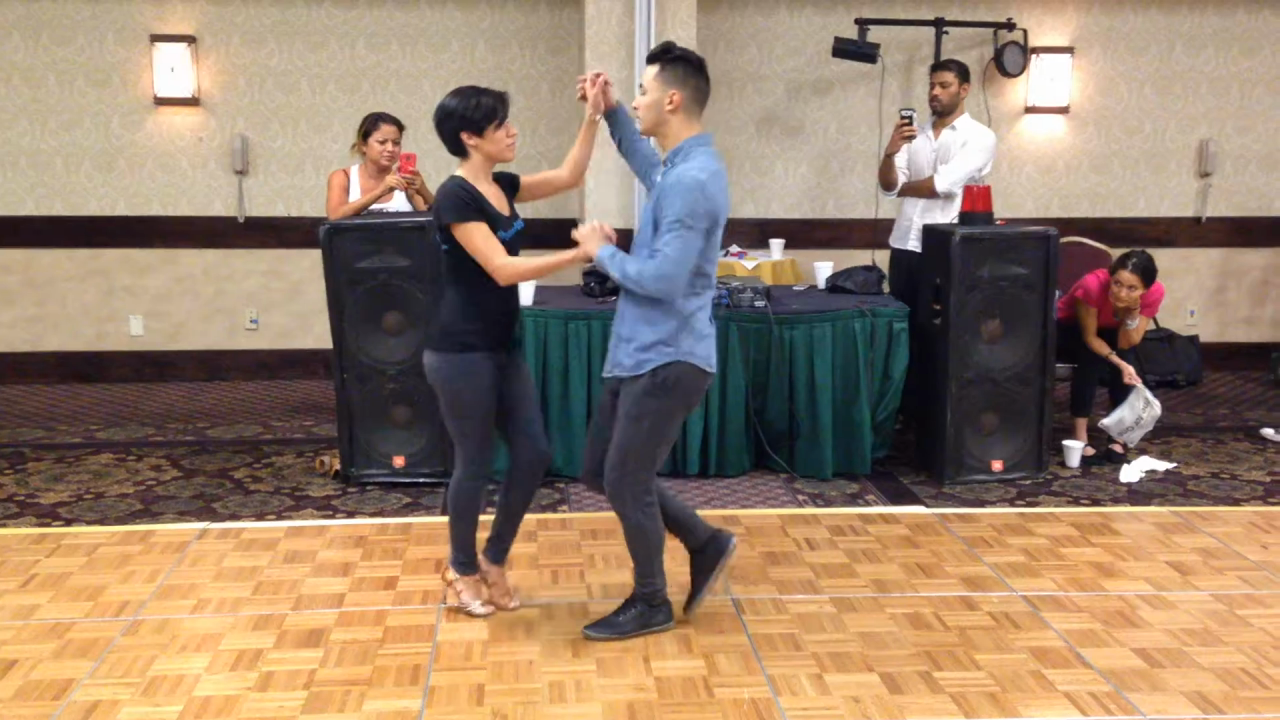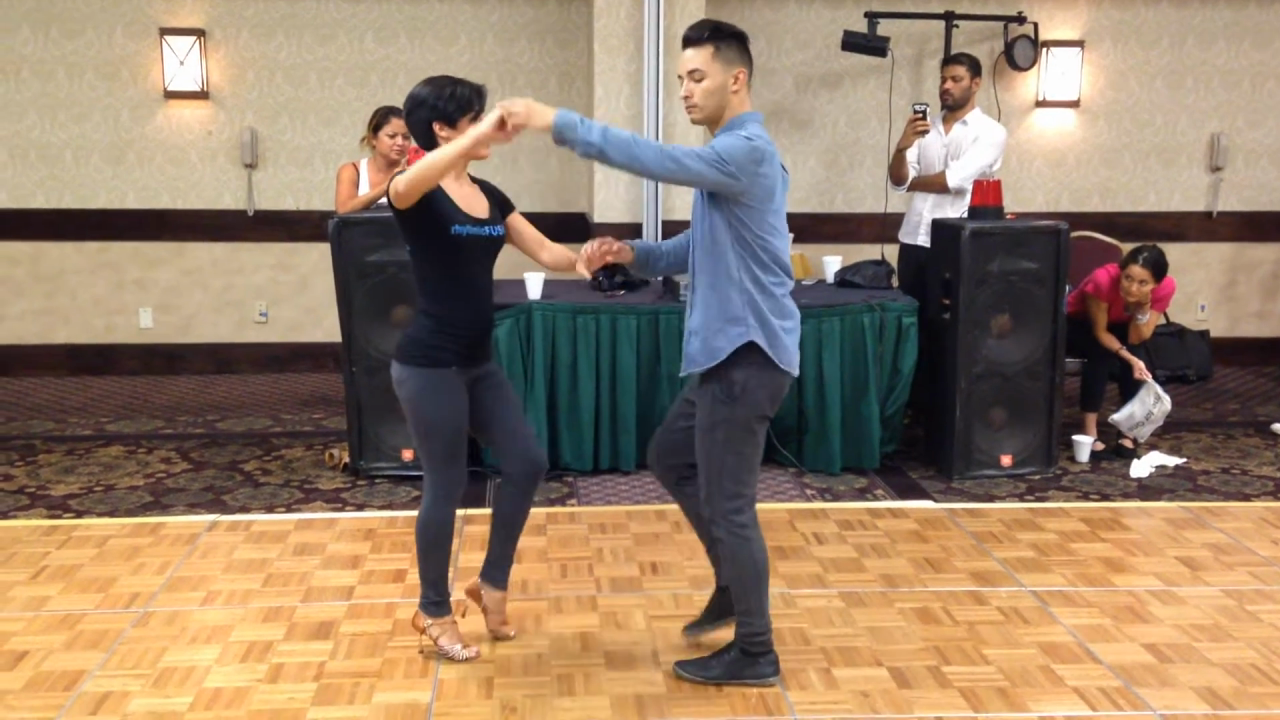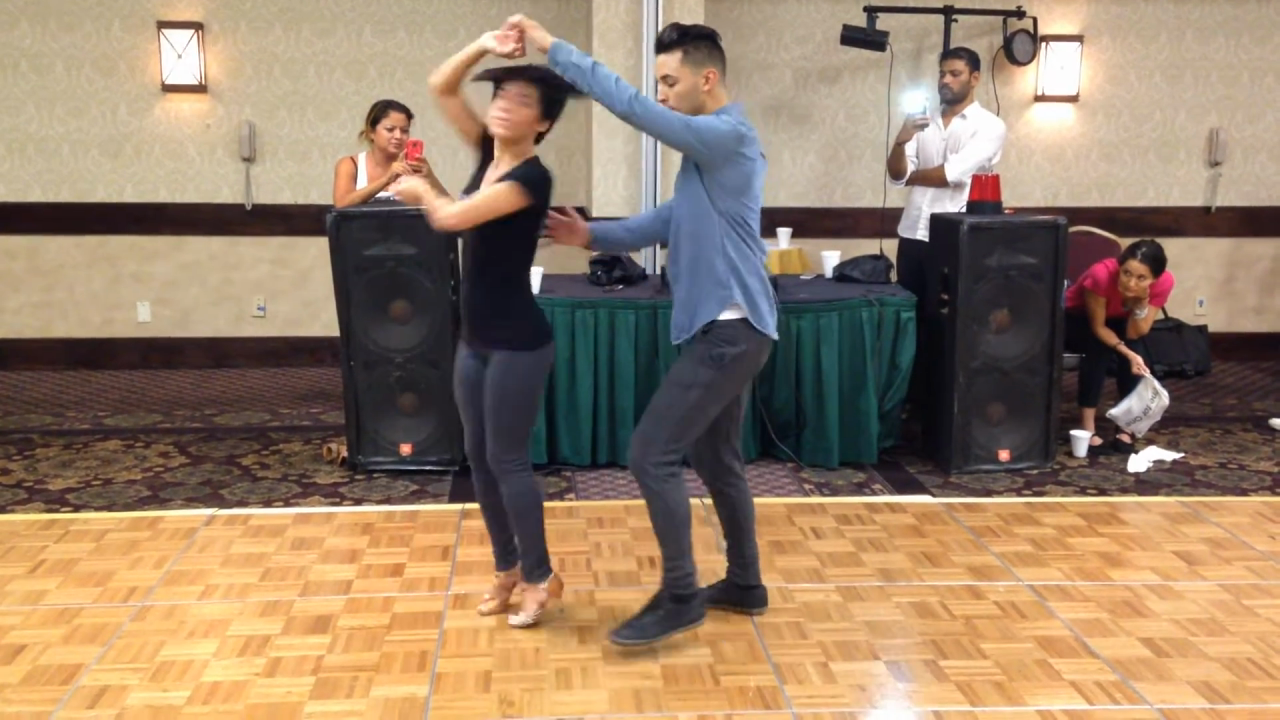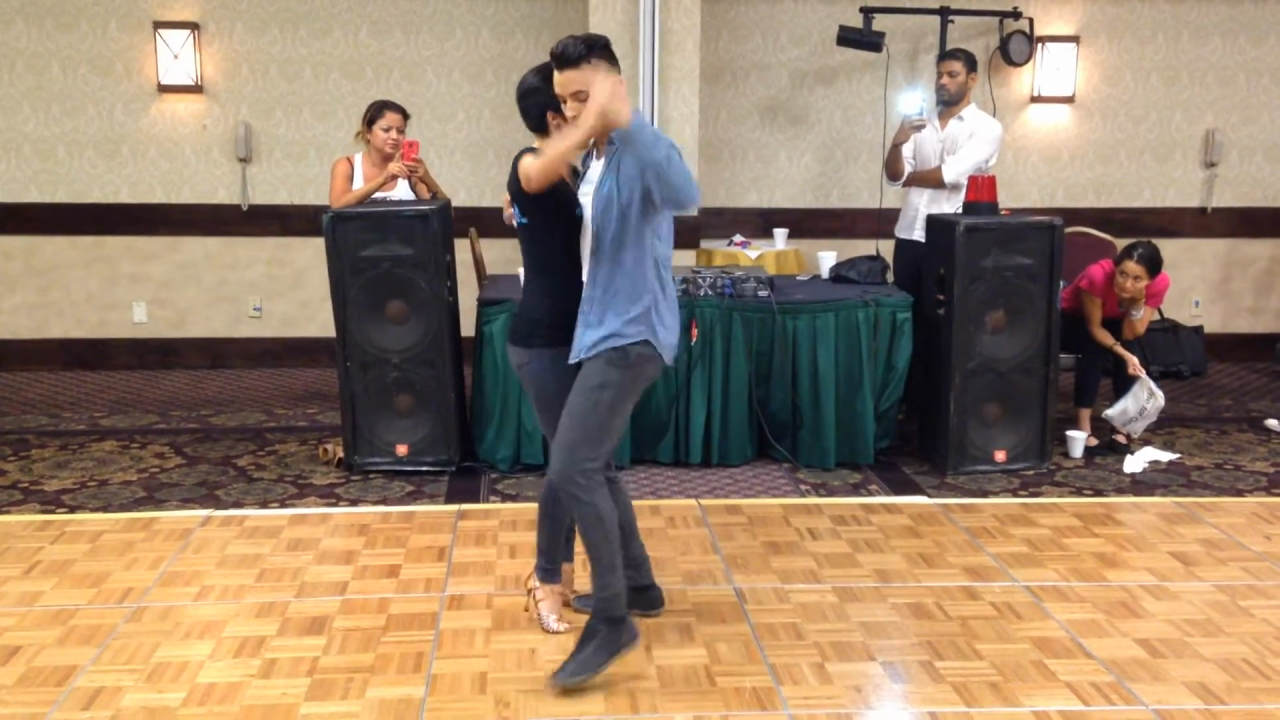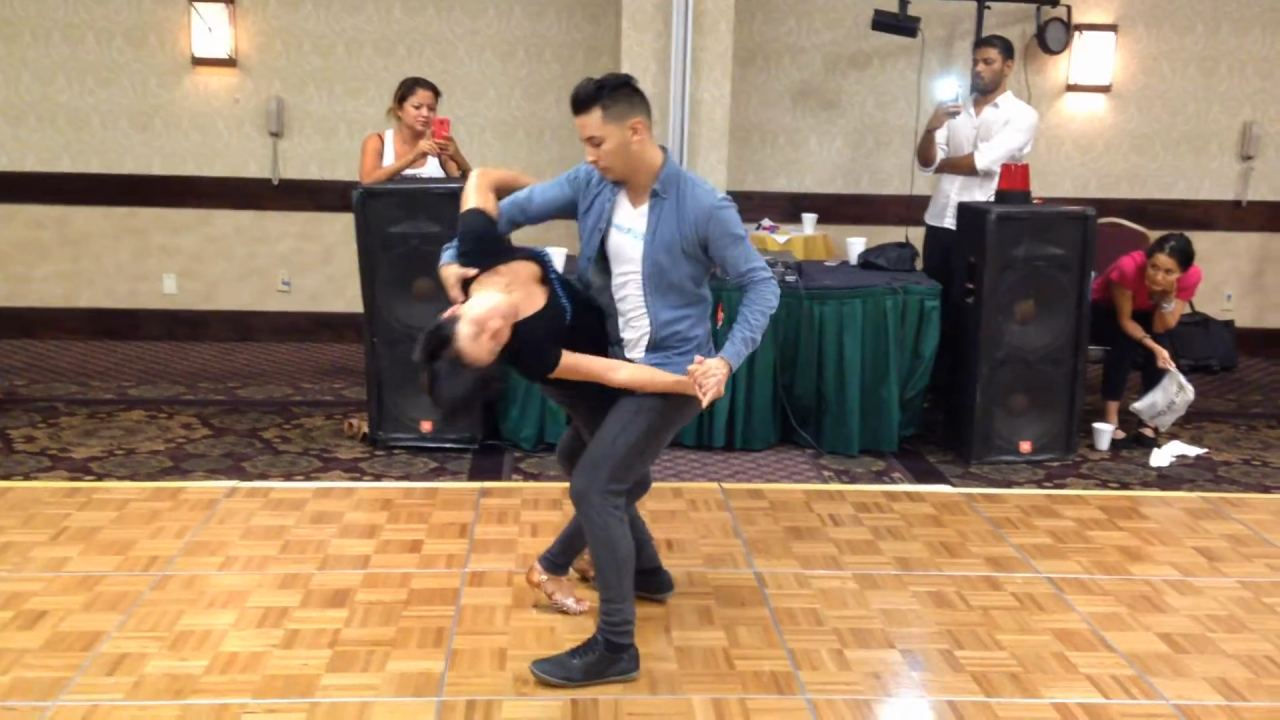
dt=1s
person 1, frame 1
left shoulder: (693, 180)
right shoulder: (680, 166)
left elbow: (664, 282)
right elbow: (649, 170)
left wrist: (601, 252)
right wrist: (612, 114)
left hip: (667, 360)
right hip: (639, 355)
left knee: (625, 483)
right knee: (601, 473)
left ankle: (650, 603)
right ankle: (704, 542)
person 1, frame 2
left shoulder: (747, 151)
right shoulder: (732, 156)
left elbow: (656, 160)
right elbow: (697, 250)
left wrist: (560, 123)
right wrist: (632, 253)
left hip: (747, 355)
right hip: (726, 352)
left knee: (726, 504)
right knee: (670, 464)
left ankle: (754, 651)
right ankle: (735, 592)
person 1, frame 3
left shoulder: (729, 137)
right shoulder: (711, 149)
left elbow: (632, 108)
right elbow: (670, 223)
left wrist: (552, 46)
right wrist: (594, 236)
left hip: (729, 329)
right hip: (722, 327)
left knee: (651, 454)
right knee: (717, 459)
left ankle: (679, 596)
right ankle: (744, 583)
person 1, frame 4
left shoulder: (644, 152)
right shoulder: (596, 160)
left elbow: (686, 195)
left wrist: (630, 118)
left hip: (629, 337)
right hip: (600, 333)
left knee: (570, 469)
right knee: (594, 468)
left ankle: (612, 620)
right ankle: (636, 586)
person 1, frame 5
left shoulder: (703, 208)
right shoulder: (590, 185)
left elbow: (762, 286)
right elbow: (517, 207)
left wrist: (727, 360)
right wrist: (456, 256)
left hip: (676, 371)
right hip: (620, 361)
left knee: (595, 486)
right knee: (578, 457)
left ankle: (615, 648)
right ankle: (642, 566)
person 2, frame 1
left shoulder: (500, 187)
right shoulder: (455, 197)
left elbow: (567, 177)
right elbow: (505, 270)
left wrist: (591, 119)
right wrist: (579, 253)
left hip: (504, 349)
right hip: (460, 352)
left knee: (533, 457)
right knee: (474, 462)
left ankle: (494, 563)
right ankle: (461, 569)
person 2, frame 2
left shoulder: (490, 197)
right shoulder: (416, 195)
left elbow: (545, 251)
right elbow: (414, 178)
left wrist: (583, 258)
right wrist: (483, 132)
left hip: (481, 361)
right hip: (428, 363)
left knee: (527, 464)
right knee: (446, 486)
left ankle: (491, 585)
right ankle: (433, 612)
person 2, frame 3
left shoulder: (530, 175)
right shoulder: (487, 155)
left elbow: (453, 218)
right elbow: (445, 89)
left wrist: (418, 190)
right wrist: (484, 48)
left hip: (519, 343)
right hip: (479, 340)
left knee: (504, 460)
right knee: (482, 458)
left ankle: (541, 577)
right ankle: (510, 569)
person 2, frame 4
left shoulder: (565, 171)
right shoulder: (532, 166)
right elbow: (538, 176)
left hip: (565, 336)
right hip: (541, 339)
left ankle: (559, 568)
right ankle: (547, 580)
person 2, frame 5
left shoulder: (476, 245)
right shoulder: (527, 348)
left elbow: (481, 178)
right elbow: (613, 373)
right wrist: (690, 384)
left hip: (591, 341)
right ankle: (551, 570)
person 3, frame 1
left shoulder: (979, 137)
right shoulder: (915, 133)
left elbow: (944, 184)
right elbow: (887, 187)
left wrist: (902, 187)
right wrist: (889, 153)
right hip: (904, 245)
right ankle: (906, 405)
person 3, frame 2
left shoulder: (991, 132)
right shoulder: (925, 127)
left elbow: (956, 180)
right elbow: (897, 181)
left wrist: (912, 182)
right wrist: (902, 147)
right hip: (913, 240)
person 3, frame 3
left shoulder: (989, 126)
right shoulder: (923, 126)
left elbow: (954, 174)
right elbow: (896, 176)
left wrist: (911, 176)
right wrist: (900, 144)
right hip: (913, 236)
person 3, frame 4
left shoulder: (986, 127)
right shoulder: (921, 122)
left elbow: (951, 175)
right elbow: (893, 176)
left wrist: (910, 177)
right wrist: (897, 143)
right hip: (910, 235)
right ankle: (909, 393)
person 3, frame 5
left shoulder: (1022, 115)
right shoulder: (955, 110)
left elbow: (982, 162)
right elbow: (925, 163)
left wrist: (941, 164)
right wrist: (931, 129)
right hip: (940, 221)
right ankle: (936, 383)
person 4, frame 1
left shoulder: (1154, 293)
right shoulder: (1092, 285)
left elbow: (1125, 344)
right elbow: (1089, 337)
left wrist: (1133, 311)
right wrist: (1119, 364)
left hip: (1109, 332)
right hip: (1068, 330)
left knee: (1126, 356)
right knee: (1092, 358)
right ankle: (1079, 437)
person 4, frame 2
left shoulder: (1165, 288)
right shoulder: (1103, 279)
left elbow: (1136, 340)
right elbow: (1099, 332)
left wrist: (1144, 306)
right wrist: (1130, 358)
left hip: (1119, 327)
right hip: (1078, 325)
left knee: (1136, 350)
right knee: (1102, 352)
right ankle: (1089, 432)
person 4, frame 3
left shoulder: (1164, 283)
right shoulder: (1101, 274)
left elbow: (1134, 334)
right elbow: (1097, 327)
left wrist: (1142, 301)
right wrist: (1128, 354)
left hip: (1117, 322)
right hip: (1076, 321)
left knee: (1134, 346)
right knee: (1099, 346)
right ankle: (1087, 428)
person 4, frame 4
left shoulder: (1159, 283)
right shoulder: (1097, 275)
left elbow: (1130, 335)
right elbow: (1093, 327)
left wrist: (1138, 302)
right wrist: (1123, 354)
left hip: (1113, 323)
right hip: (1071, 321)
left knee: (1128, 346)
right knee: (1095, 347)
left ankle: (1121, 427)
right ankle: (1083, 429)
person 4, frame 5
left shoulder: (1191, 276)
right shoulder: (1128, 267)
left elbow: (1161, 328)
right elbow: (1124, 320)
left wrist: (1169, 295)
right wrist: (1153, 347)
left hip: (1145, 316)
right hip: (1103, 313)
left knee: (1159, 340)
right knee: (1125, 340)
left ankle: (1148, 421)
right ankle: (1111, 421)
